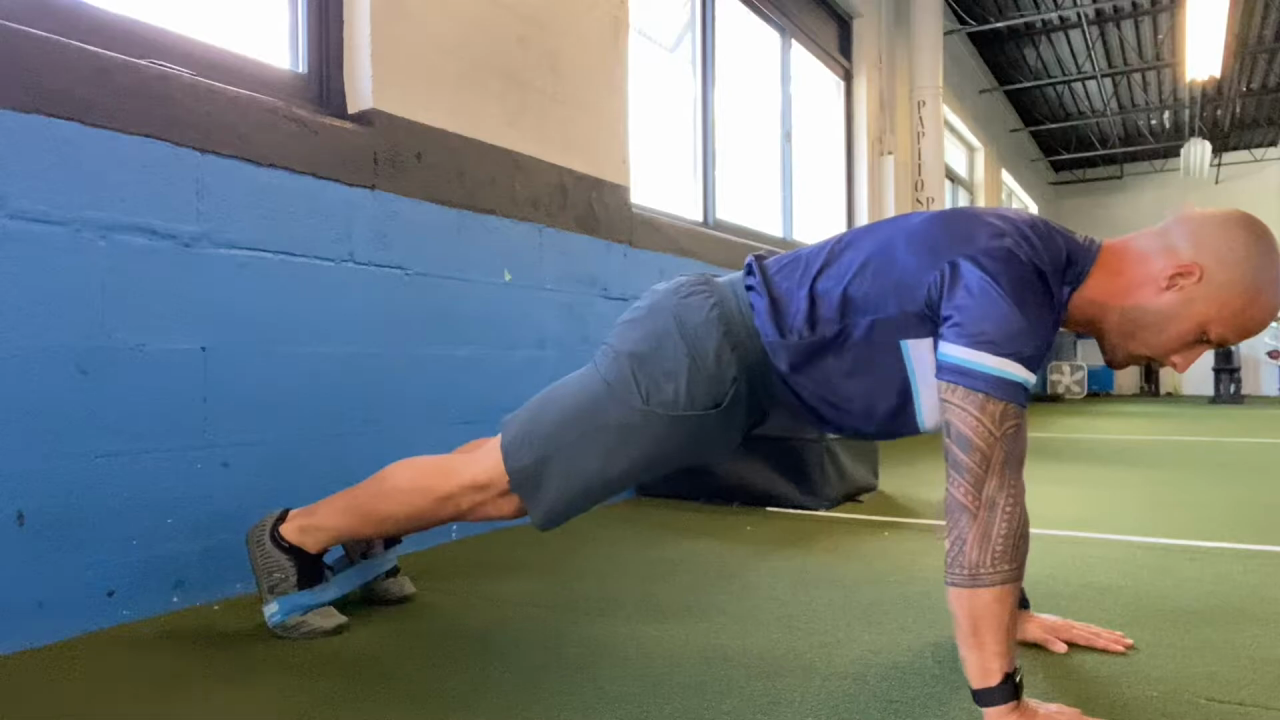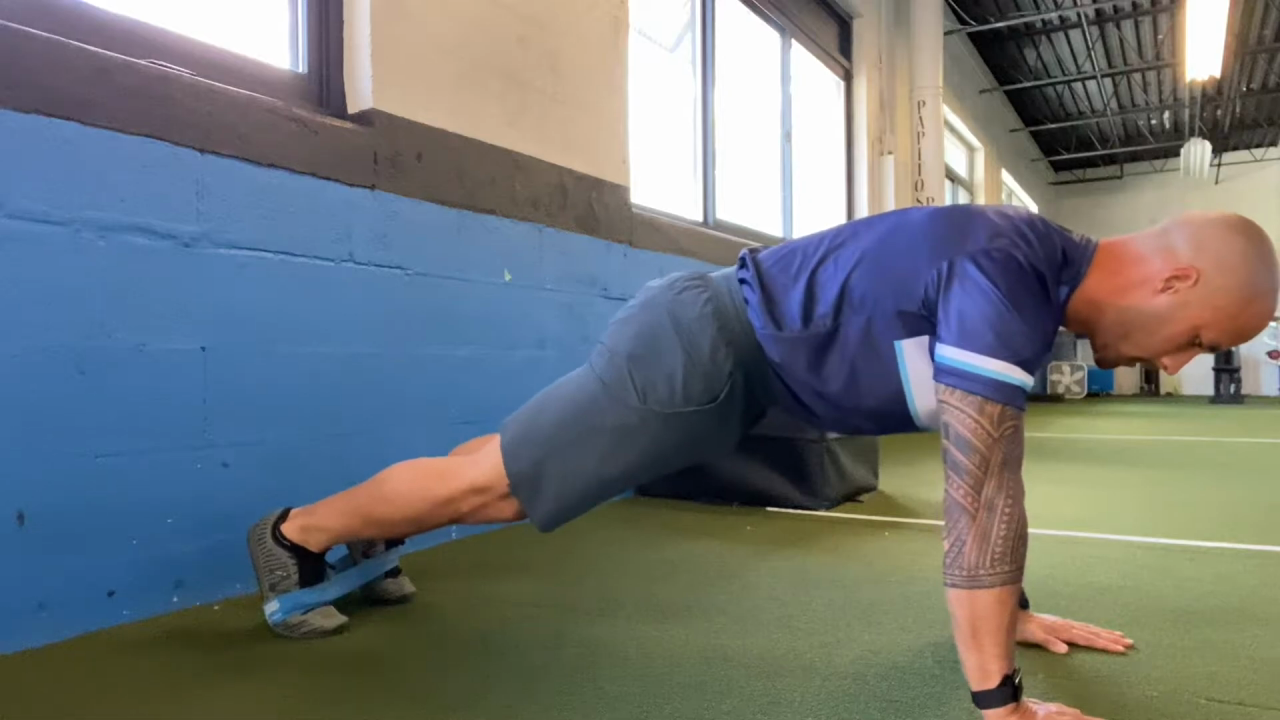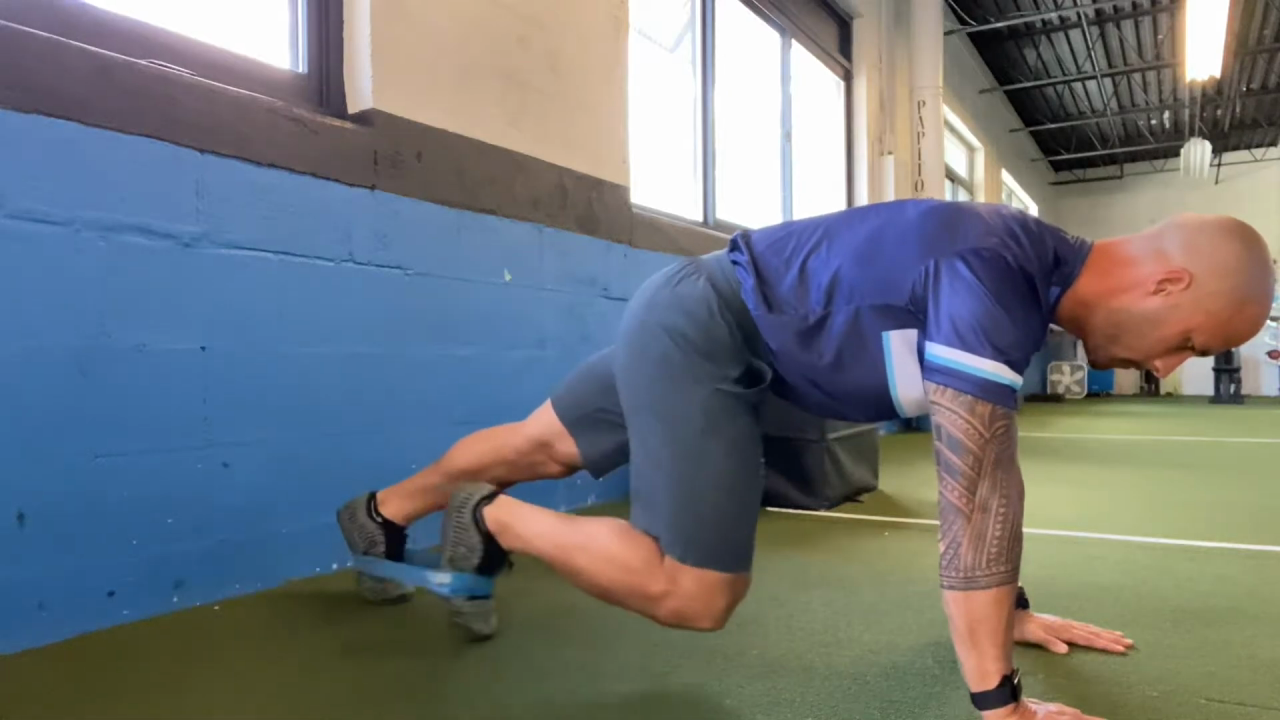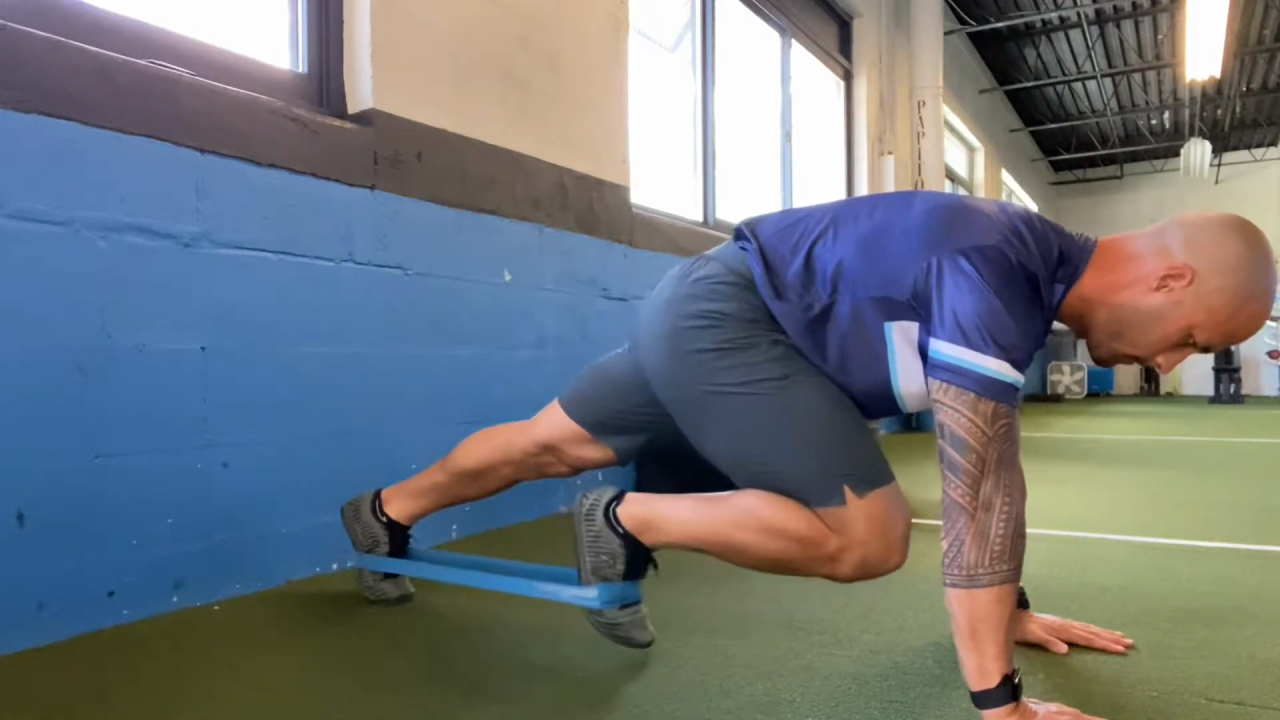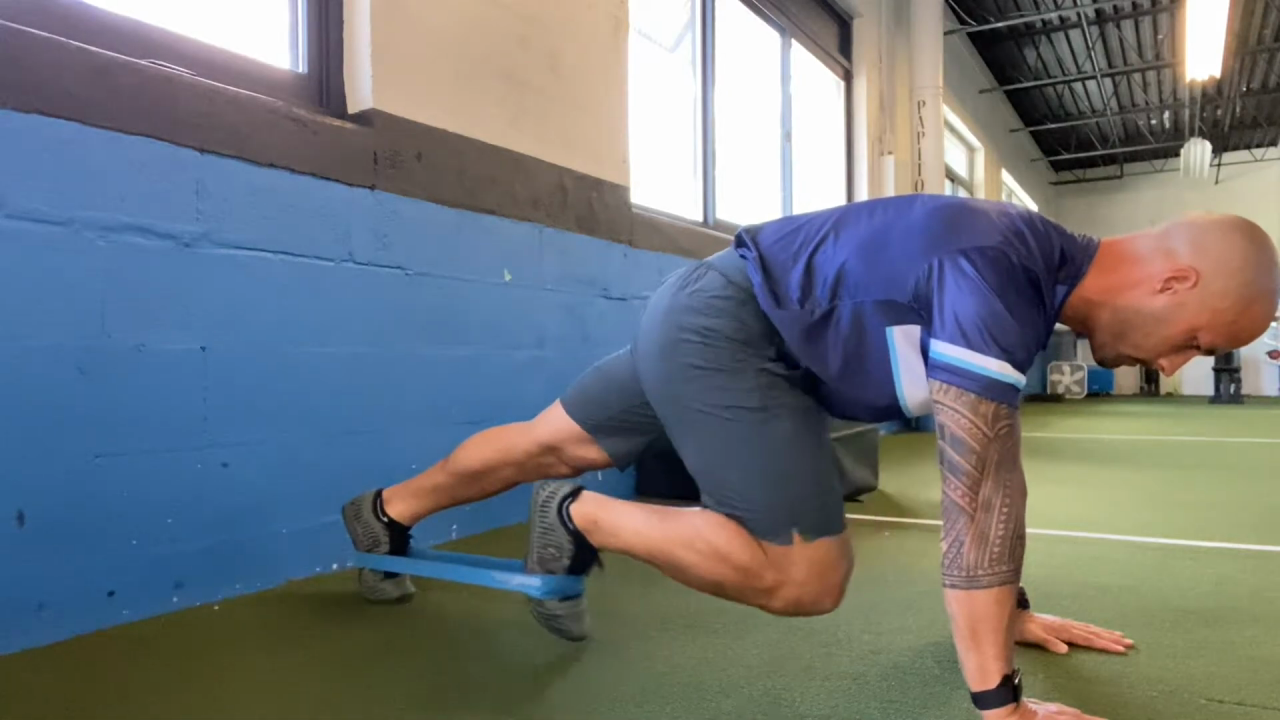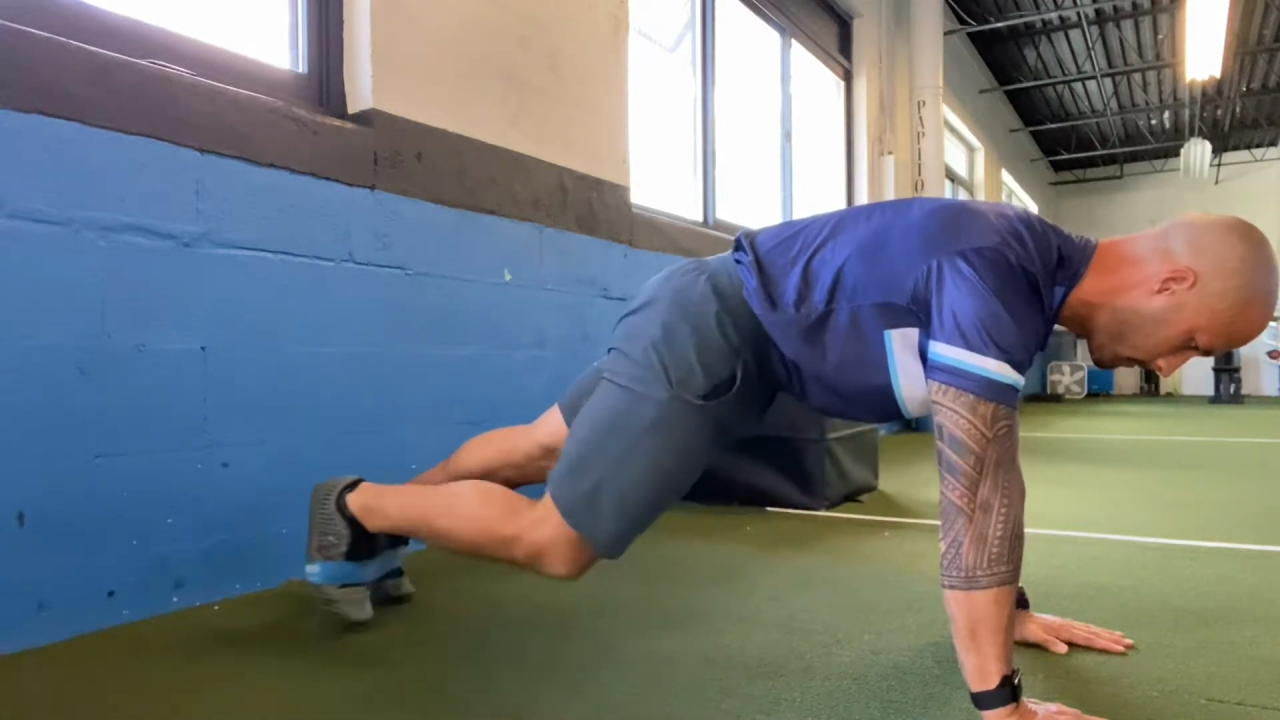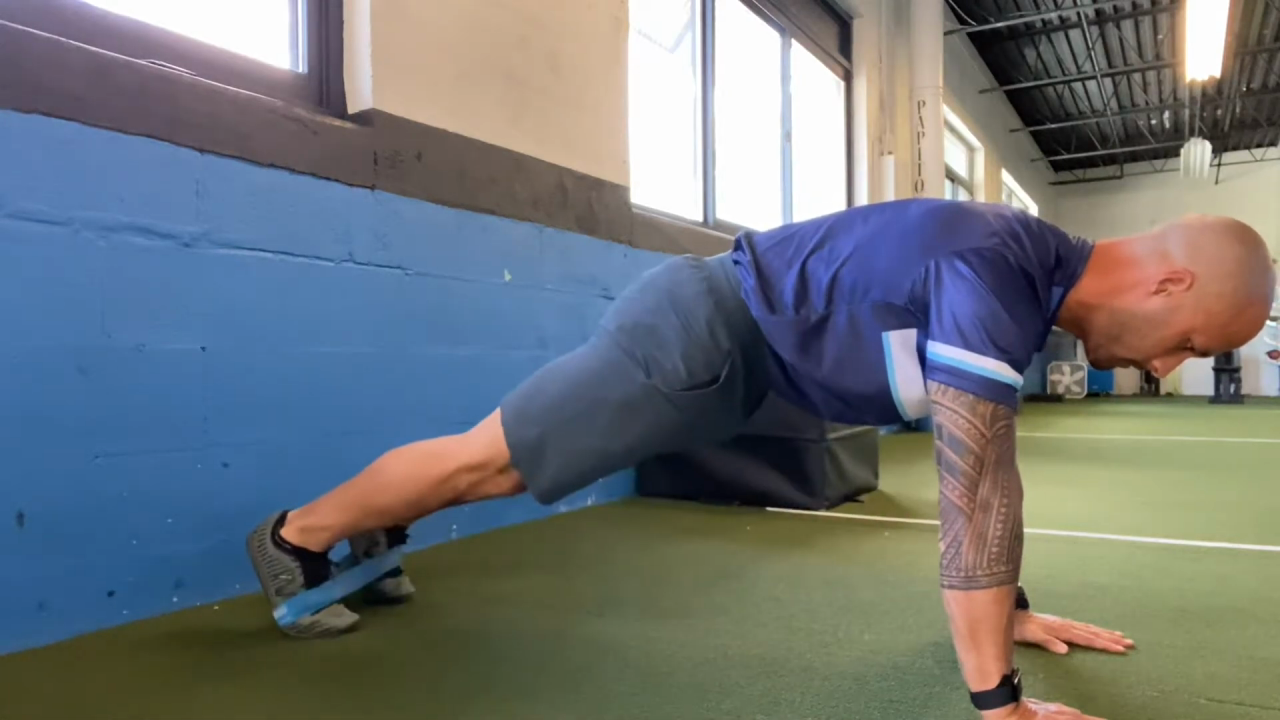
dt=0.5s
person 1, frame 1
left shoulder: (1035, 274)
right shoulder: (1010, 279)
left elbow: (990, 470)
right elbow: (980, 492)
left wrist: (1012, 611)
left hip: (717, 345)
right hip: (702, 355)
left knee: (509, 460)
right knee: (494, 482)
left ankle: (362, 535)
right ankle: (293, 537)
person 1, frame 2
left shoulder: (1033, 274)
right shoulder: (1009, 279)
left elbow: (989, 469)
right elbow: (981, 493)
left wrist: (1011, 611)
left hip: (708, 338)
right hip: (697, 349)
left knee: (528, 448)
right knee: (493, 483)
left ankle: (356, 537)
right ankle: (295, 534)
person 1, frame 3
left shoulder: (1029, 273)
right shoulder: (994, 278)
left elbow: (989, 470)
right elbow: (974, 492)
left wrist: (1009, 609)
left hip: (697, 321)
right hip: (703, 330)
left knee: (542, 447)
right knee: (695, 595)
left ankle: (382, 517)
right ankle: (494, 524)
person 1, frame 4
left shoulder: (1032, 269)
right shoulder: (994, 270)
left elbow: (994, 464)
right elbow: (977, 492)
left wrist: (1011, 611)
left hip: (702, 317)
right hip: (716, 317)
left knee: (551, 443)
right knee: (869, 536)
left ankle: (383, 516)
right ankle: (632, 524)
person 1, frame 5
left shoulder: (1034, 272)
right shoulder: (998, 275)
left elbow: (995, 469)
right elbow: (977, 492)
left wrist: (1012, 608)
left hip: (707, 322)
right hip: (719, 328)
left knee: (551, 442)
right knee: (808, 577)
left ankle: (386, 513)
right ankle: (586, 521)
person 1, frame 6
left shoulder: (1038, 273)
right shoulder: (995, 277)
left elbow: (990, 472)
right elbow: (975, 493)
left wrist: (1010, 608)
left hip: (722, 332)
right hip: (708, 332)
left knee: (548, 446)
right knee: (555, 540)
left ankle: (389, 511)
right ankle: (355, 509)
person 1, frame 7
left shoulder: (1033, 277)
right shoulder: (994, 276)
left elbow: (987, 472)
right elbow: (974, 492)
left wrist: (1012, 610)
left hip: (717, 341)
right hip: (699, 335)
left knee: (507, 458)
right knee: (487, 460)
left ankle: (378, 529)
right ankle: (295, 539)
